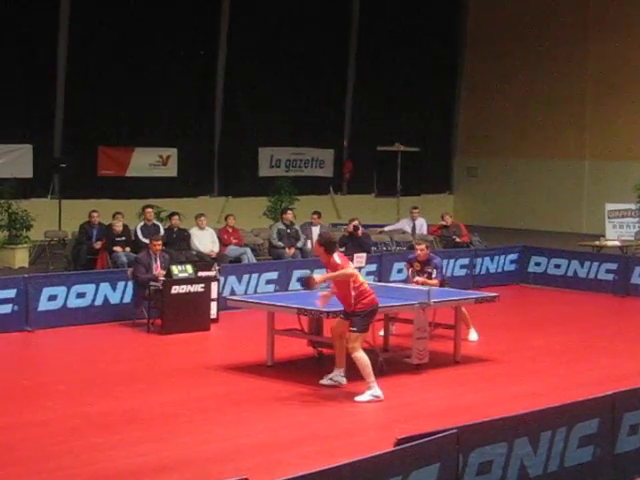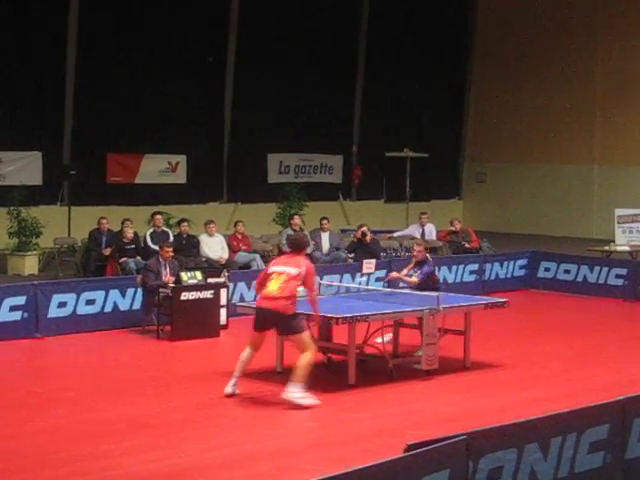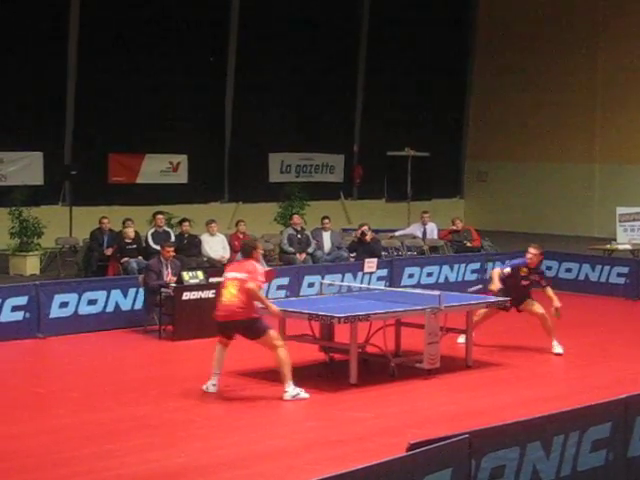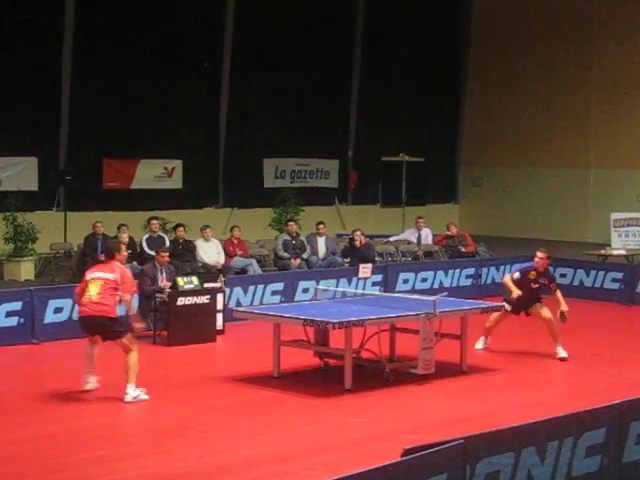
dt=1s
person 1, frame 1
left shoulder: (335, 258)
right shoulder: (329, 260)
left elbow: (350, 272)
left wrist: (323, 278)
right wrist: (331, 292)
left hip: (364, 305)
right hip: (355, 305)
left knee: (354, 347)
right knee: (336, 331)
left ankle: (374, 390)
right ankle: (338, 374)
person 1, frame 2
left shoulder: (275, 262)
right shoulder: (307, 265)
left elbow: (258, 286)
right elbow: (312, 294)
right wrist: (316, 313)
left hip: (262, 307)
right hip: (283, 311)
left knee: (253, 346)
right knee: (309, 350)
left ankle: (232, 384)
right ankle: (295, 390)
person 1, frame 3
left shoulder: (230, 268)
right shoulder: (255, 267)
right elbow: (250, 287)
right wrist: (269, 305)
left hip: (222, 316)
right hip: (245, 317)
left knee: (222, 344)
right knee: (279, 346)
left ankle: (213, 382)
right ankle: (290, 388)
person 1, frame 4
left shoulder: (91, 271)
right shoulder: (123, 271)
left elbow: (78, 295)
right elbow: (126, 298)
right wrist: (133, 320)
left hip: (85, 315)
right hip: (106, 316)
left knee: (93, 342)
right knee: (131, 350)
left ankle: (90, 379)
right ankle: (131, 390)
person 2, frame 1
left shoulder: (436, 262)
right shoulder: (412, 259)
left elbow: (436, 283)
left wrist: (423, 280)
right wrist: (412, 279)
left hip: (438, 287)
left ankle: (471, 329)
person 2, frame 2
left shoulder: (427, 267)
right shoulder: (417, 257)
left elbow: (414, 281)
left wrist: (399, 277)
right wrist: (406, 270)
right hip: (419, 290)
person 2, frame 3
left shoulder: (539, 272)
right shoulder: (517, 264)
left elbow: (545, 286)
right elbow: (496, 271)
left wrist: (554, 300)
right wrist: (496, 282)
left hip: (523, 298)
right hip: (504, 295)
left knee: (541, 314)
right knee: (480, 316)
left ankle: (554, 342)
person 2, frame 4
left shoulder: (549, 276)
right shoulder: (526, 268)
left elbow: (556, 290)
right elbow: (507, 278)
left wrist: (563, 304)
right wrist: (514, 290)
left hip: (533, 301)
right hip: (515, 299)
left knee: (549, 318)
right knee: (490, 324)
left ankle: (558, 348)
right ankle: (484, 339)
